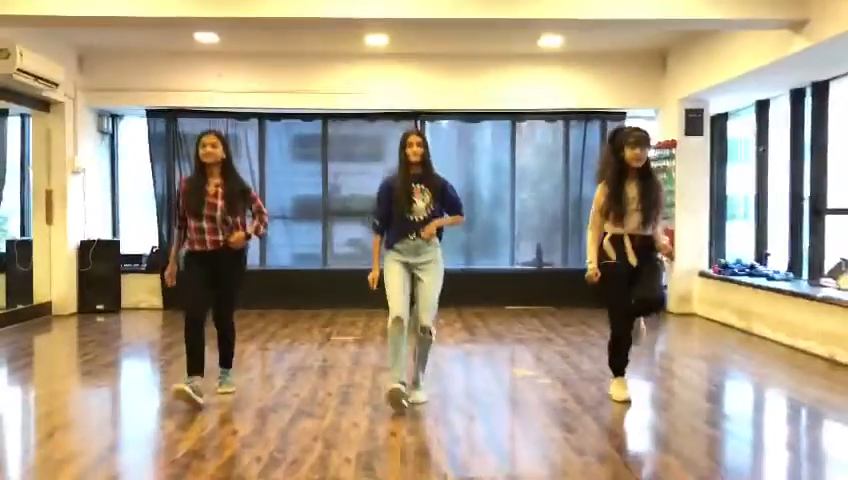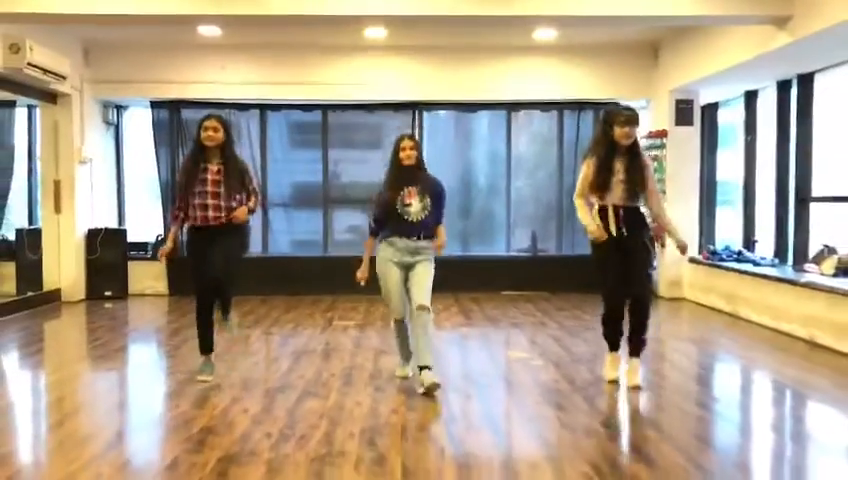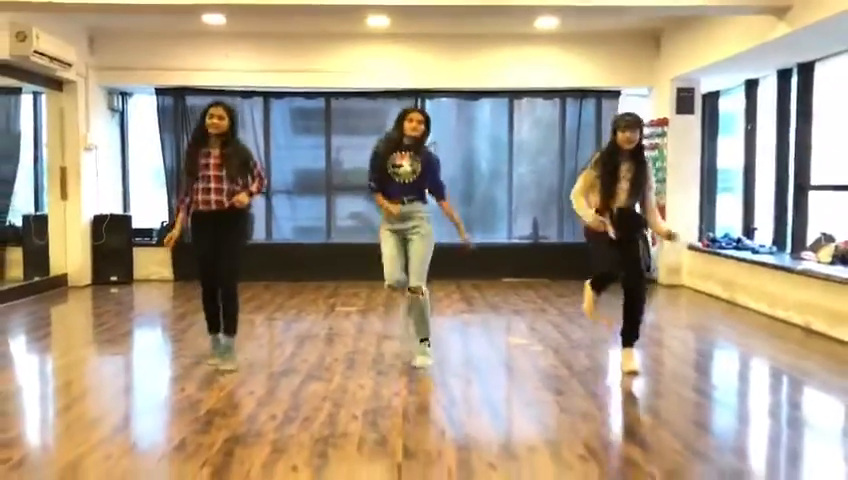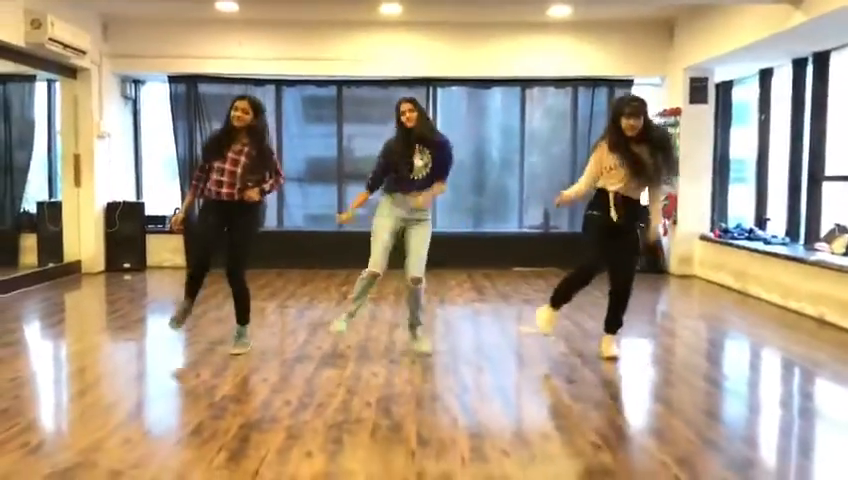
dt=0.3s
person 1, frame 1
left shoulder: (654, 184)
right shoulder: (609, 184)
left elbow: (657, 222)
right elbow: (595, 226)
left wrist: (662, 241)
right wrist: (592, 262)
left hip: (645, 252)
right hip: (614, 255)
left knee: (655, 300)
right knee: (622, 321)
left ankle: (639, 312)
right ankle: (618, 379)
person 1, frame 2
left shoulder: (641, 162)
right shoulder: (596, 160)
left elbow: (654, 200)
right elbow: (580, 197)
left wrist: (674, 234)
right wrist: (591, 225)
left hip: (635, 225)
right hip: (606, 227)
left knee: (640, 293)
right knee: (614, 295)
left ankle: (634, 361)
right ankle: (613, 355)
person 1, frame 3
left shoulder: (643, 166)
right shoulder: (602, 162)
left elbow: (649, 204)
right elbow: (577, 194)
left wrist: (662, 228)
right wrist: (589, 217)
left hip: (630, 228)
right hip: (601, 226)
left knee: (636, 289)
right knee: (610, 270)
left ankle: (628, 350)
right ankle: (593, 287)
person 1, frame 4
left shoulder: (654, 148)
right shoulder: (607, 147)
left elbow: (656, 190)
right elbow: (586, 182)
left wrist: (655, 222)
right wrist: (565, 196)
left hip: (629, 216)
right hip: (601, 210)
left knee: (623, 280)
right knee: (593, 264)
left ankle: (609, 337)
right ankle: (551, 307)
person 2, frame 1
left shoulder: (238, 186)
right shoulder: (188, 186)
left elbow: (261, 216)
right elbow: (181, 226)
left wrist: (246, 233)
right wrist: (172, 262)
left hip: (229, 257)
right hip: (197, 258)
left knee: (223, 315)
right knee: (194, 315)
left ankle: (225, 373)
right ankle: (194, 382)
person 2, frame 2
left shoulder: (237, 167)
right shoulder: (190, 167)
left elbow: (253, 194)
right elbow: (180, 206)
left wrist: (247, 209)
right wrist: (170, 240)
left hip: (230, 231)
right hip: (199, 234)
left knee: (218, 272)
right knee: (203, 295)
left ankle: (226, 312)
right ankle: (206, 359)
person 2, frame 3
left shoulder: (240, 153)
right shoulder: (195, 153)
left elbow: (260, 179)
right elbow: (186, 192)
left wrist: (247, 193)
right wrist: (177, 227)
left hip: (232, 221)
right hip: (202, 220)
left knee: (227, 280)
right knee: (207, 280)
right ankle: (214, 338)
person 2, frame 4
left shoulder: (261, 149)
right shoulder: (216, 141)
left elbow: (278, 177)
right elbow: (200, 176)
left wrist: (260, 190)
right wrist: (183, 210)
left hip: (244, 211)
right hip: (213, 206)
left knee: (235, 271)
right knee: (200, 255)
left ankle: (242, 332)
right ankle: (187, 302)
person 3, frame 1
left shoulder: (439, 184)
right shoulder: (390, 185)
left elbow: (459, 215)
right elbow: (379, 227)
left wrist: (437, 223)
right wrist: (375, 267)
left hip: (429, 255)
right hip: (396, 255)
left knee: (425, 323)
right knee: (398, 315)
left ankle: (416, 381)
right ankle: (397, 383)
person 3, frame 2
left shoulder: (432, 185)
right shoulder: (388, 188)
left elbow: (438, 221)
right elbow: (375, 228)
left wrist: (441, 238)
right wrist: (364, 264)
left hip: (422, 254)
right hip: (391, 254)
left knee: (422, 307)
right knee: (399, 315)
left ankle: (425, 372)
right ankle: (405, 359)
person 3, frame 3
left shoulder: (428, 158)
right shoulder: (383, 149)
left elbow: (439, 193)
right elbow: (374, 188)
left wrist: (459, 226)
right wrist: (388, 206)
left hip: (418, 221)
right hip: (391, 223)
left knee: (416, 286)
right knee: (393, 280)
left ankle: (424, 345)
right ankle: (409, 298)
person 3, frame 4
left shoulder: (438, 144)
right shoulder: (394, 146)
left elbow: (442, 181)
right elbow: (374, 181)
left wrist: (427, 195)
right wrist: (351, 210)
left hip: (419, 214)
right hip: (390, 209)
left knee: (415, 277)
right knee: (376, 269)
left ankle: (415, 330)
right ankle: (348, 314)
